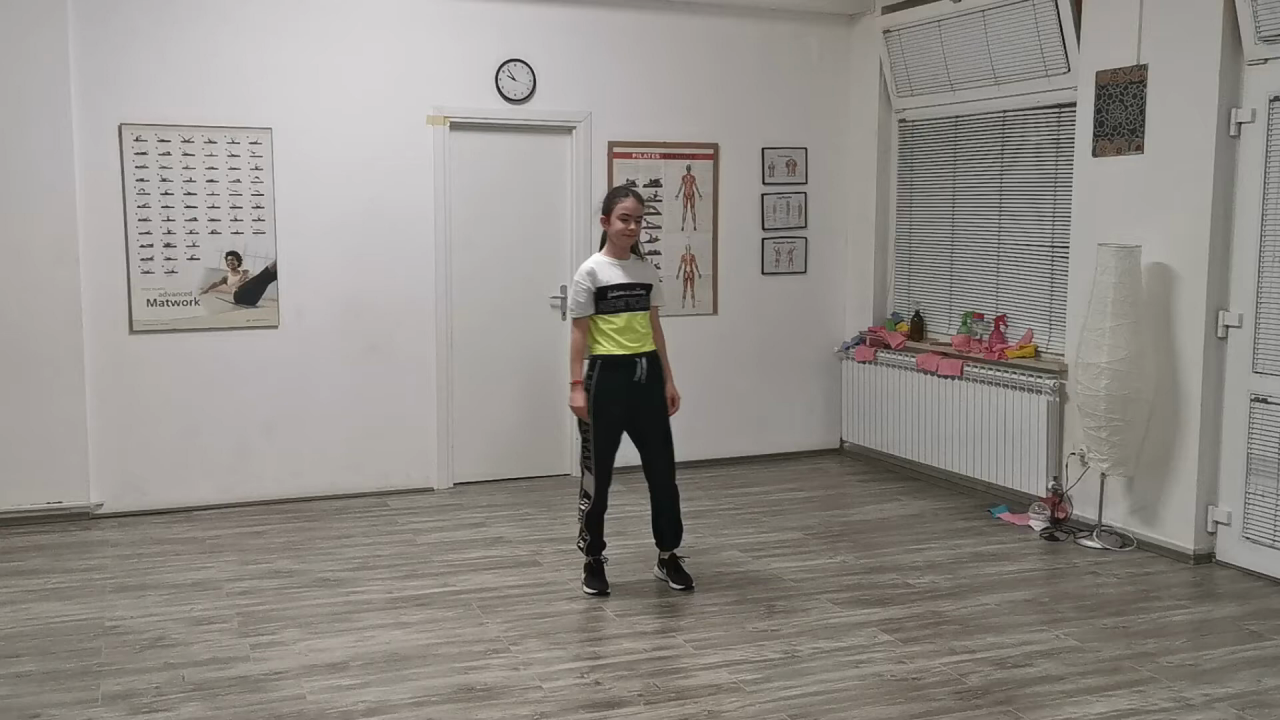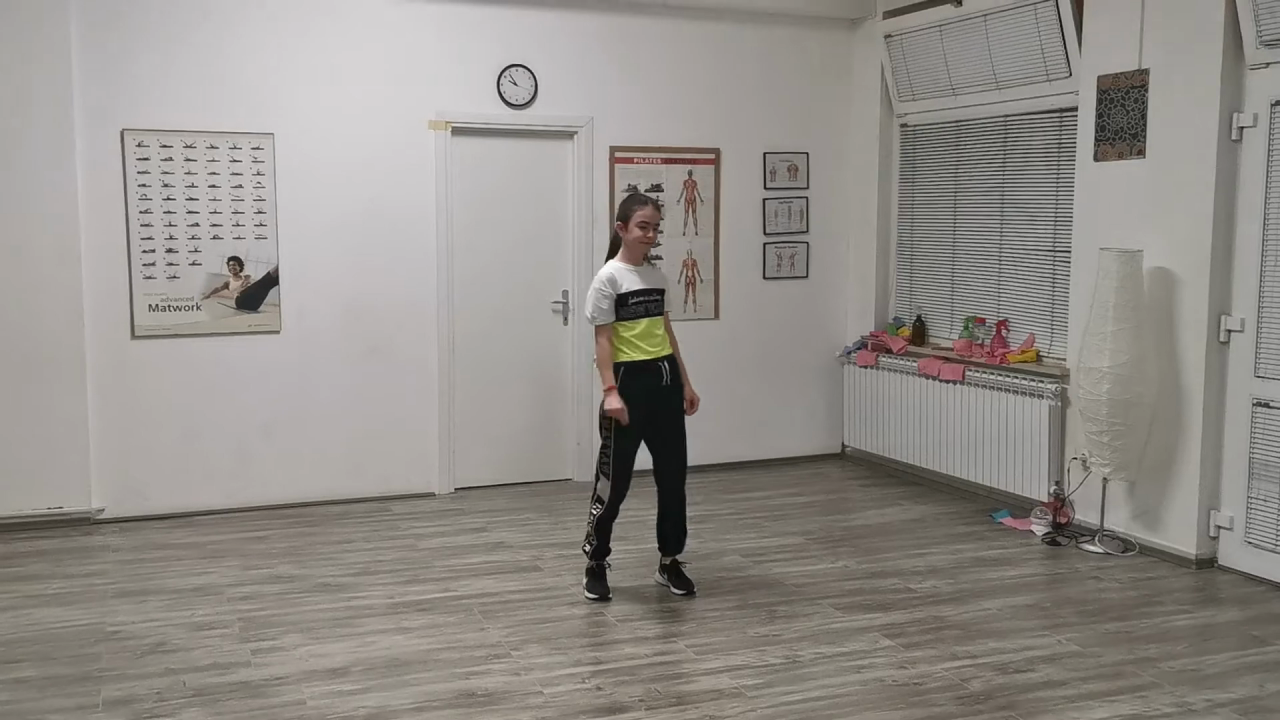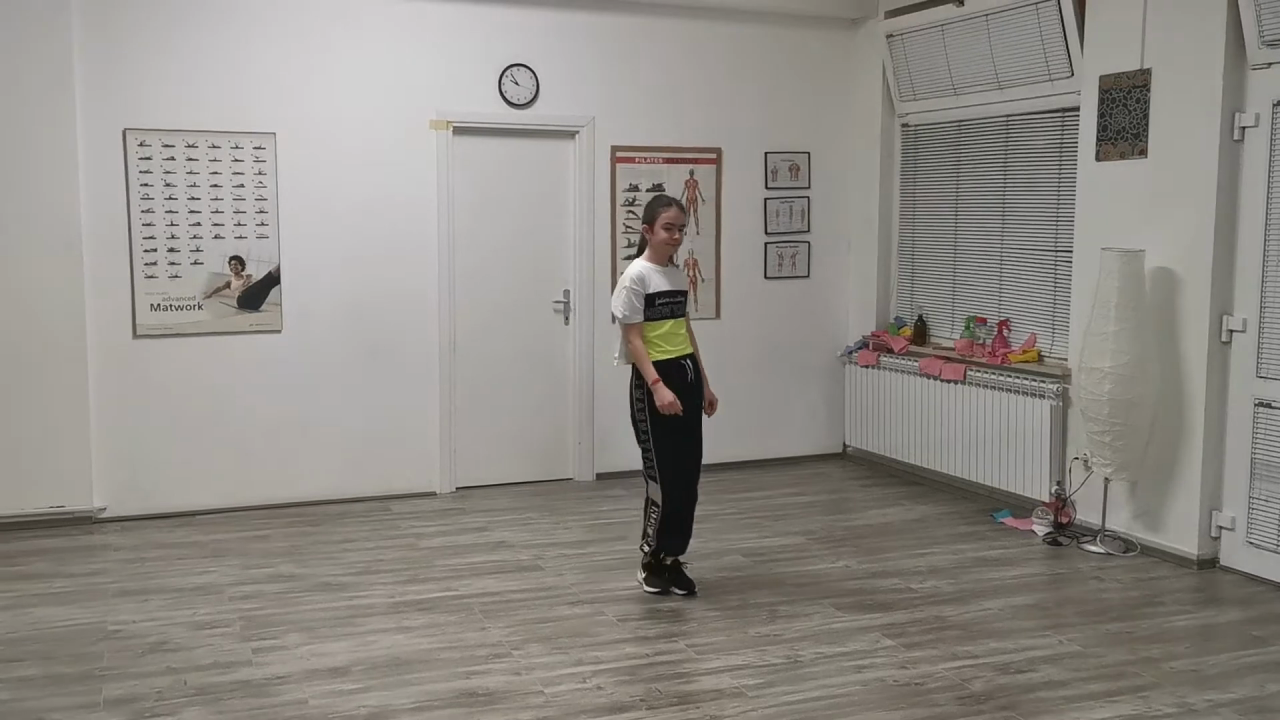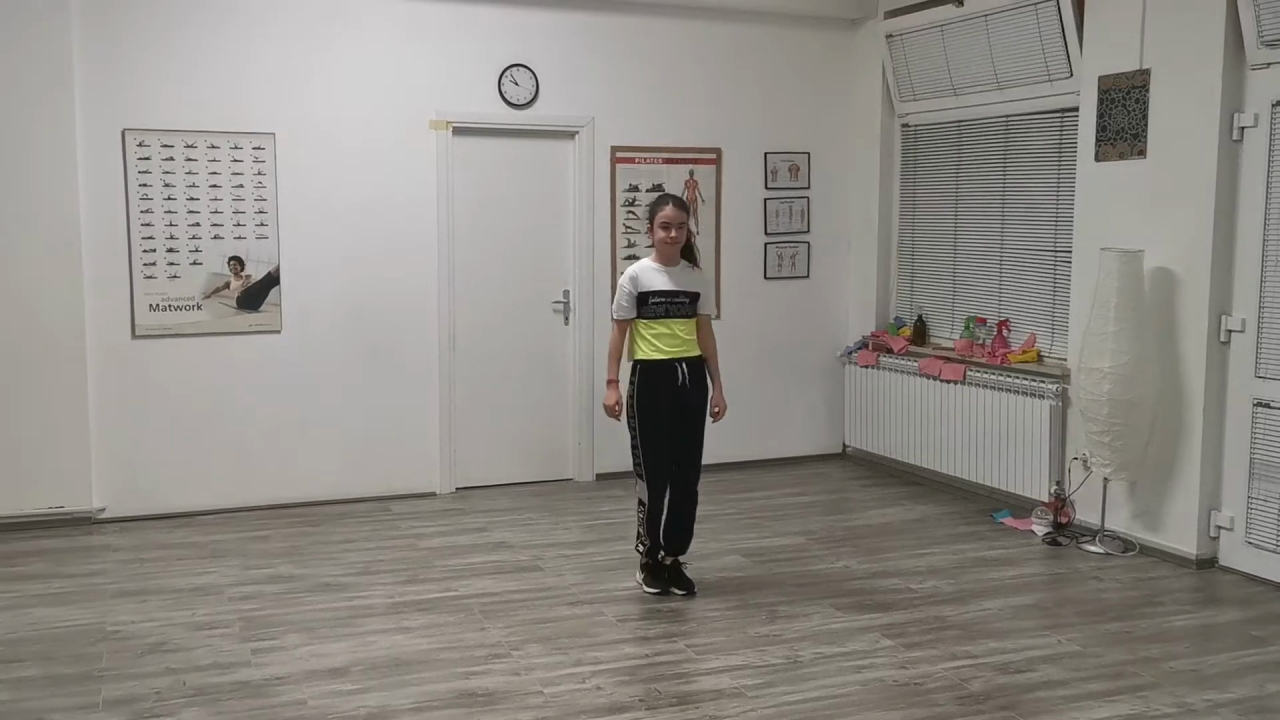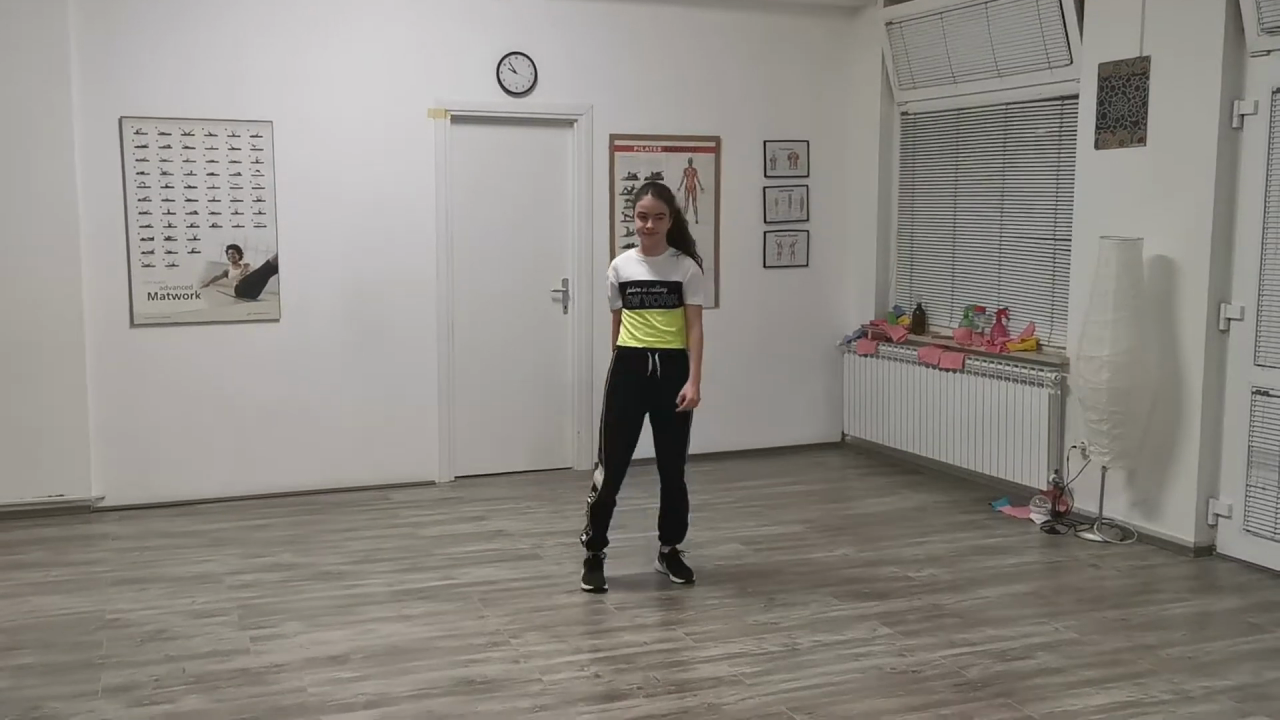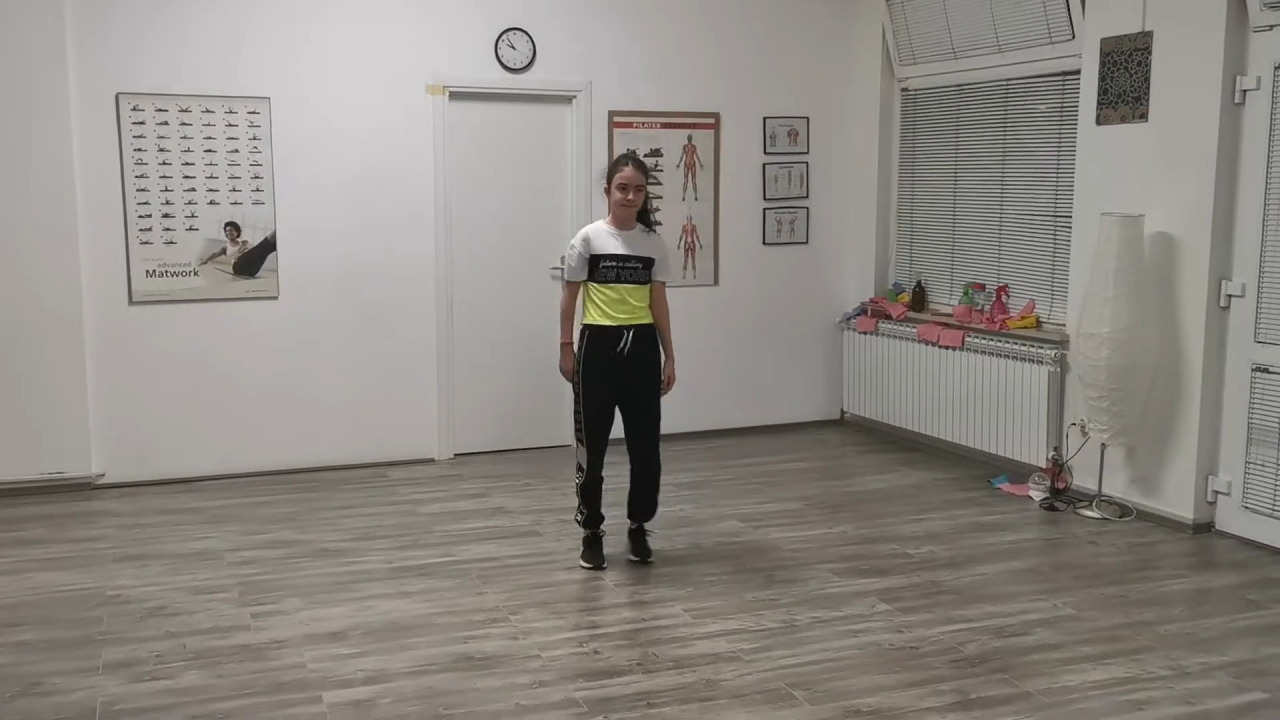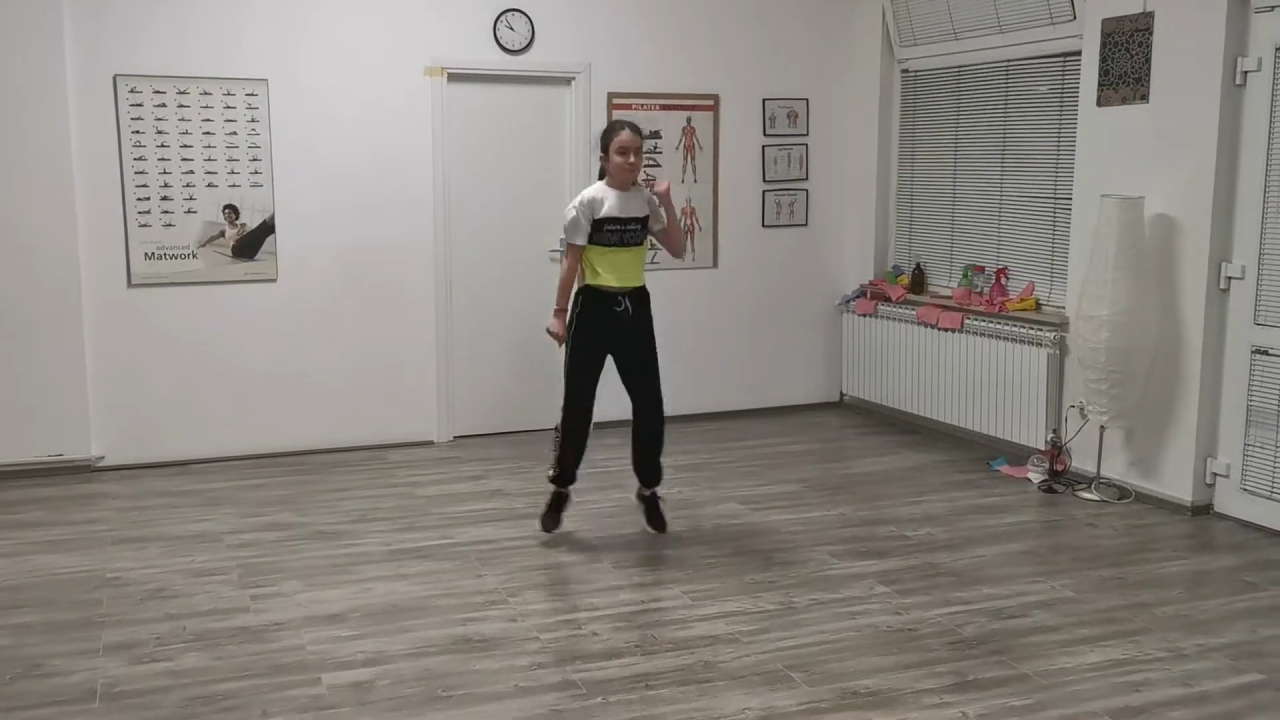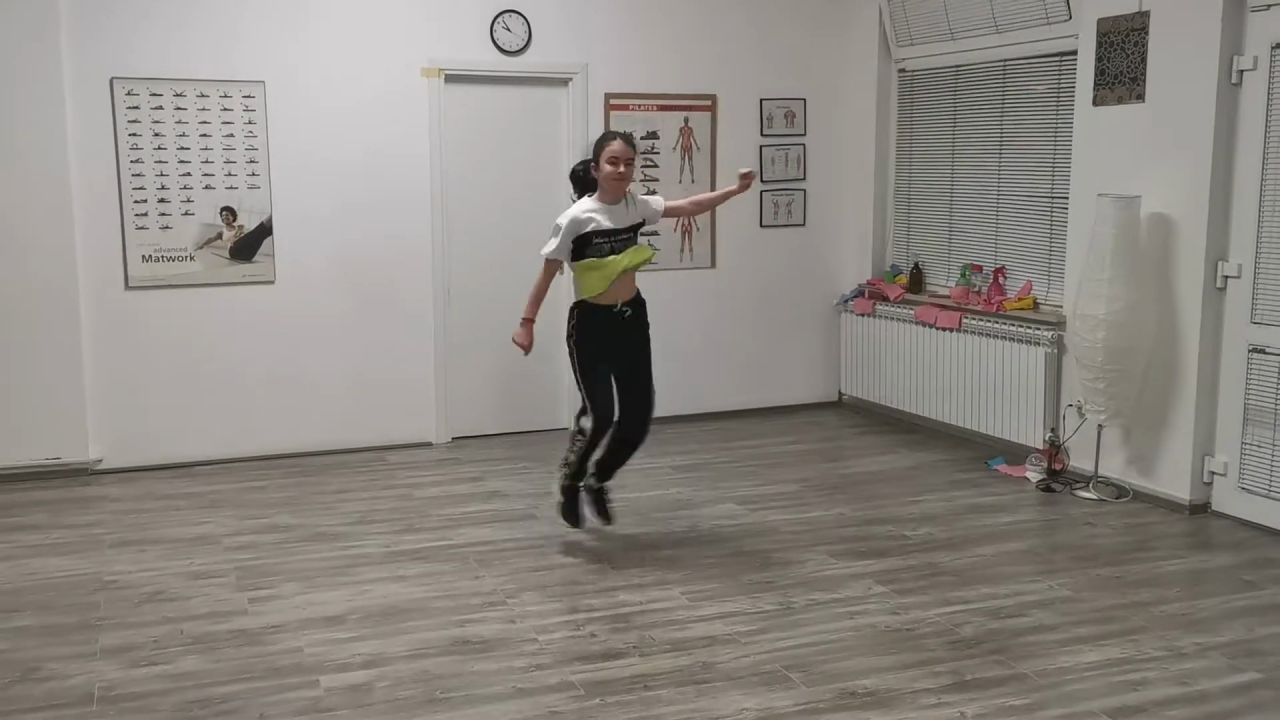
dt=0.4s
person 1, frame 1
left shoulder: (647, 271)
right shoulder: (591, 272)
left elbow: (654, 328)
right elbow: (580, 332)
left wrist: (668, 380)
right wrist: (577, 385)
left hip: (646, 374)
right hip: (607, 375)
left knee: (662, 468)
right knee: (598, 472)
left ankle: (668, 556)
right ankle: (593, 560)
person 1, frame 2
left shoulder: (657, 275)
right shoulder: (608, 278)
right elbow: (603, 340)
left wrist: (685, 382)
right wrist: (610, 391)
left hip: (666, 379)
right hip: (630, 381)
left knee: (673, 476)
right knee: (615, 478)
left ankle: (670, 561)
right ankle: (596, 564)
person 1, frame 3
left shoulder: (678, 276)
right shoulder: (636, 277)
right elbow: (633, 339)
left wrist: (704, 383)
right wrist: (657, 386)
left hip: (688, 376)
right hip: (654, 382)
left knee: (688, 475)
right knee: (661, 475)
left ankle: (673, 559)
right ankle: (651, 561)
person 1, frame 4
left shoulder: (696, 278)
right shoulder: (635, 276)
left elbow: (705, 334)
right elbow: (620, 332)
left wrist: (717, 386)
right wrist: (612, 384)
left hip: (691, 379)
right hip: (651, 379)
left knee: (687, 475)
right knee: (652, 474)
left ankle: (673, 559)
right ankle: (650, 560)
person 1, frame 5
left shoulder: (686, 267)
right shoulder: (620, 266)
left elbow: (694, 326)
right elbow: (618, 323)
left wrist: (694, 380)
right wrist: (616, 368)
left hip: (671, 368)
right hip: (628, 367)
left knee: (672, 465)
right knee: (611, 463)
left ankle: (669, 550)
right ankle: (594, 553)
person 1, frame 6
left shoulder: (654, 243)
right shoulder: (588, 238)
left elbow: (659, 302)
right elbow: (570, 295)
left wrist: (669, 357)
right wrist: (566, 347)
left hip: (642, 348)
right hip: (598, 346)
left knee: (646, 444)
right knee: (592, 444)
left ankle: (636, 526)
right ankle: (592, 532)
person 1, frame 7
left shoulder: (649, 199)
right shoulder: (588, 202)
left elbow: (677, 251)
right elbow: (571, 260)
left wrist: (669, 210)
right wrist: (559, 314)
left hip: (634, 306)
right hip: (592, 309)
left knee: (649, 405)
right knee: (577, 408)
left ankle: (648, 489)
right ankle: (560, 489)
person 1, frame 8
left shoulder: (641, 204)
right shoulder: (576, 219)
left elbow: (687, 209)
right elbow: (548, 270)
left wrist: (734, 189)
right wrist: (527, 321)
left hip: (633, 317)
right hip: (591, 323)
left knee: (635, 414)
right knee: (600, 413)
left ankle: (597, 482)
right ankle: (572, 483)
